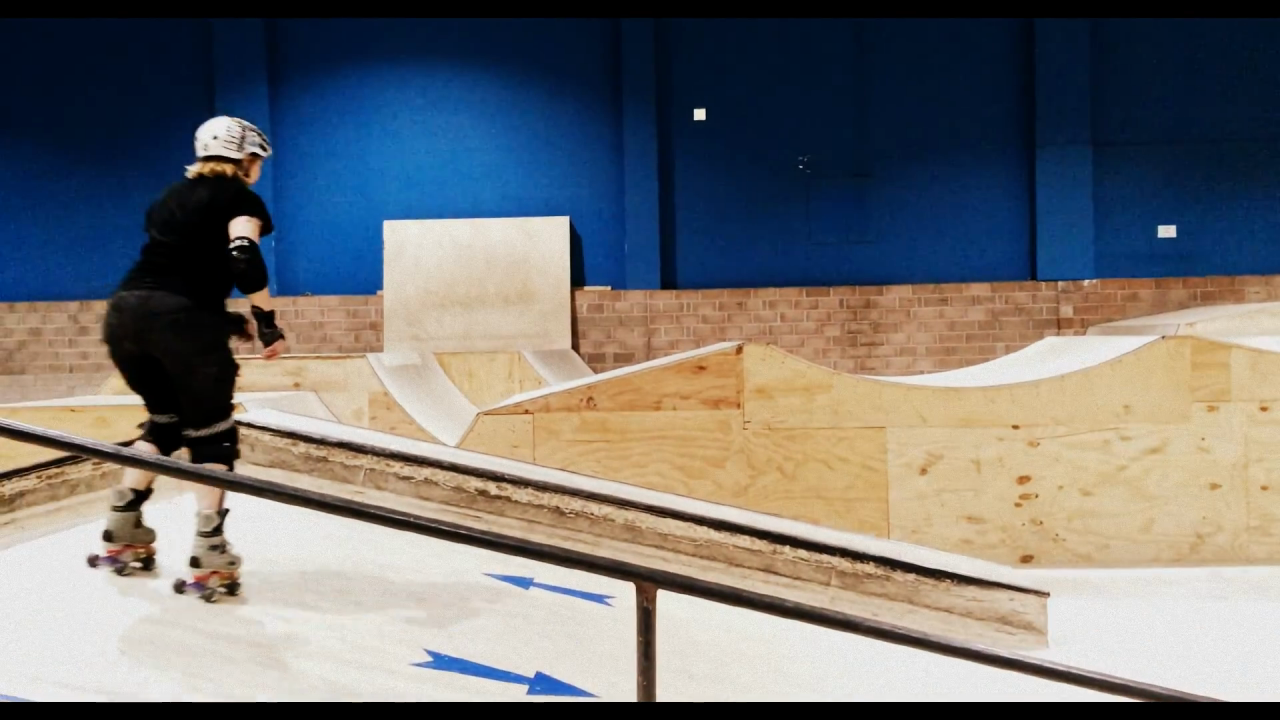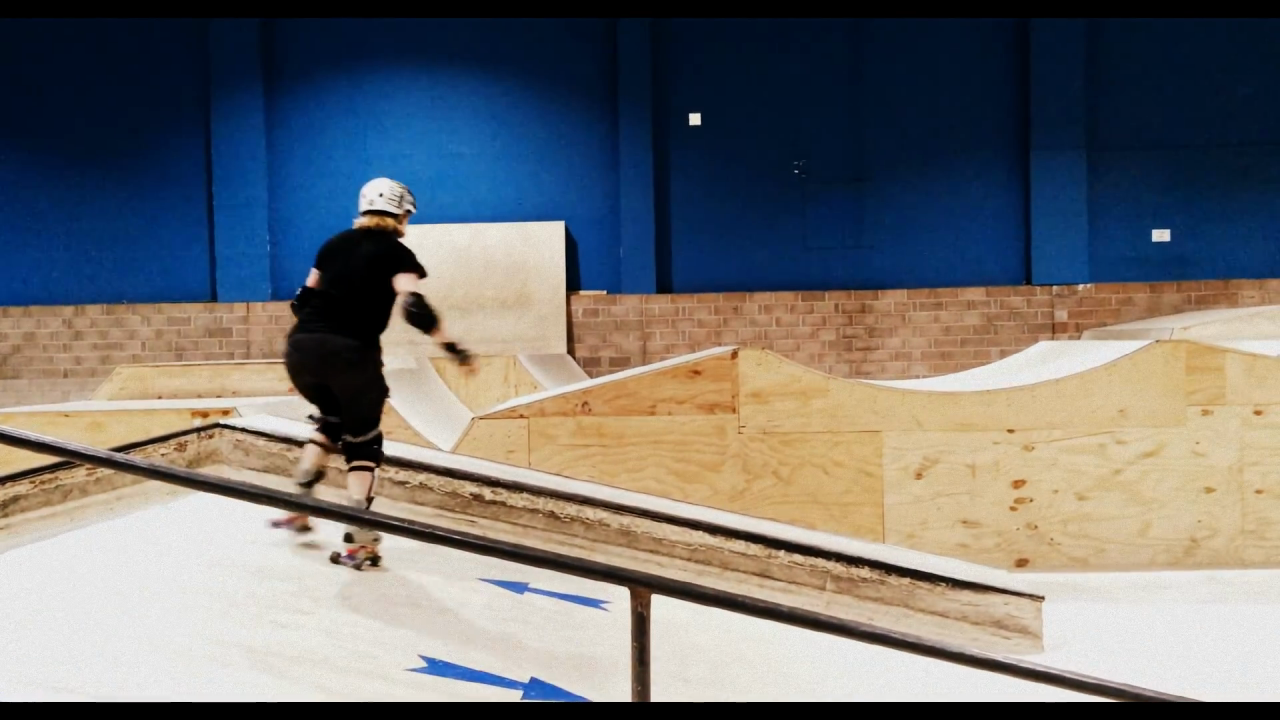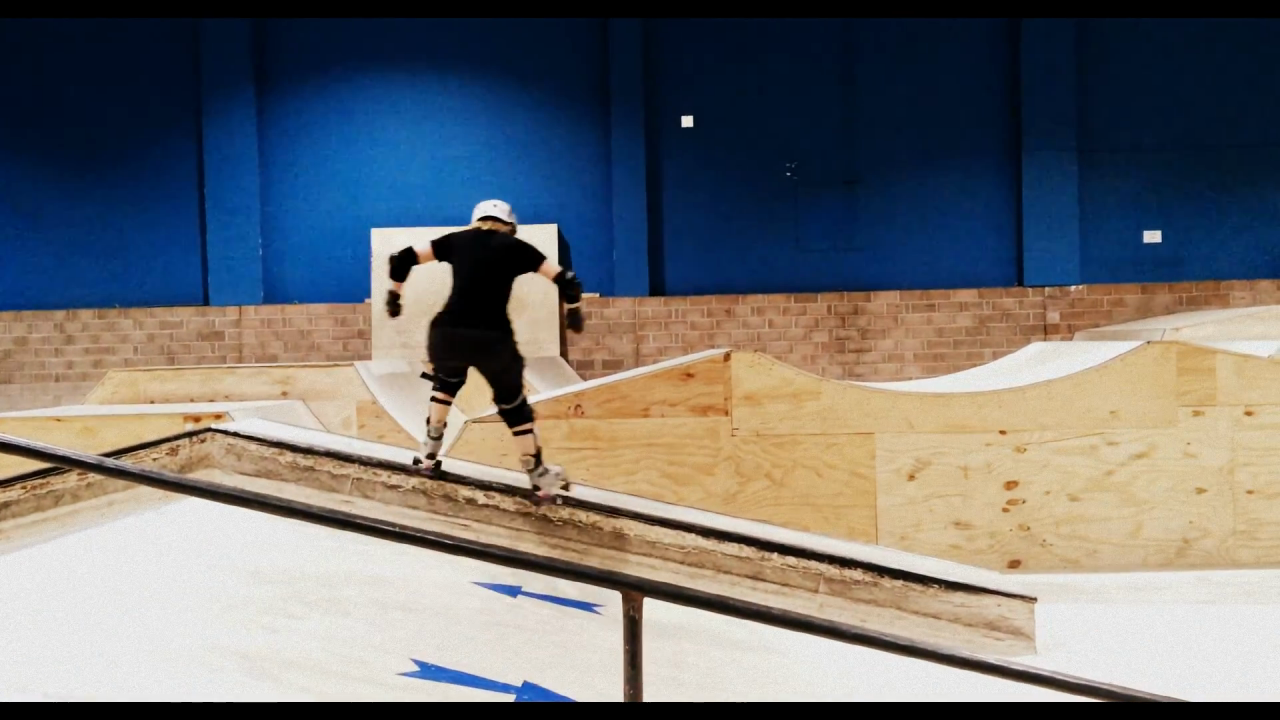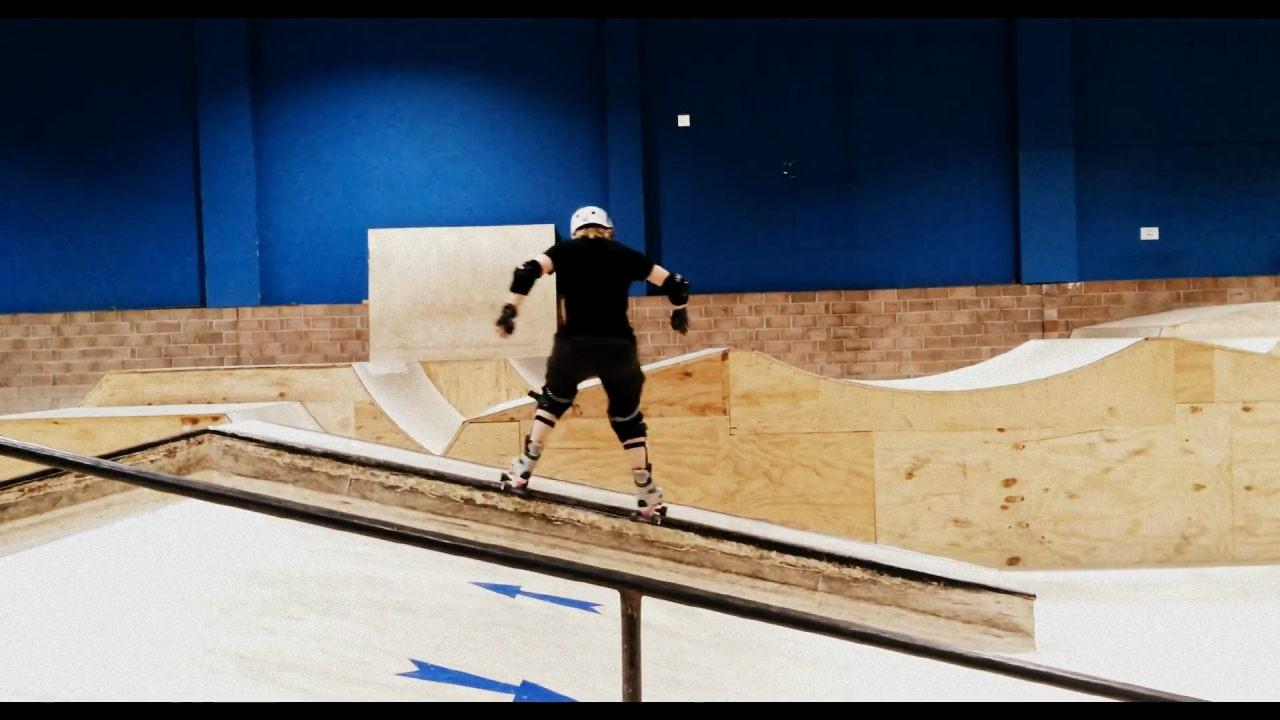
dt=0.5s
person 1, frame 1
left shoulder: (168, 198)
right shoulder: (241, 199)
right elbow: (244, 255)
left wrist: (219, 315)
right wrist: (266, 318)
left hip: (125, 312)
right hip: (183, 319)
left knee: (166, 421)
right knee: (212, 435)
left ankle: (122, 527)
right ankle: (209, 550)
person 1, frame 2
left shoulder: (336, 243)
right shoulder: (394, 254)
left elbow: (305, 298)
right elbow: (413, 305)
right wrist: (450, 344)
left hip: (302, 347)
right hip: (351, 353)
left knee: (333, 422)
right knee: (362, 443)
right ankle: (358, 539)
person 1, frame 3
left shoulder: (458, 240)
right shoulder: (518, 249)
left elbow: (404, 257)
right elbow: (565, 280)
left wrist: (394, 295)
right wrist: (574, 312)
left hip: (446, 334)
right hip: (492, 338)
left knee: (447, 380)
right knee: (514, 407)
left ankle: (429, 454)
right ankle: (542, 480)
person 1, frame 4
left shoulder: (566, 250)
right shoulder: (625, 255)
left elbow: (528, 270)
right elbow: (675, 283)
left wrist: (509, 310)
right wrist: (679, 313)
left hip: (574, 343)
right hip: (619, 347)
left knee: (553, 400)
right knee: (627, 420)
left ankle: (522, 471)
right ankle: (647, 497)
